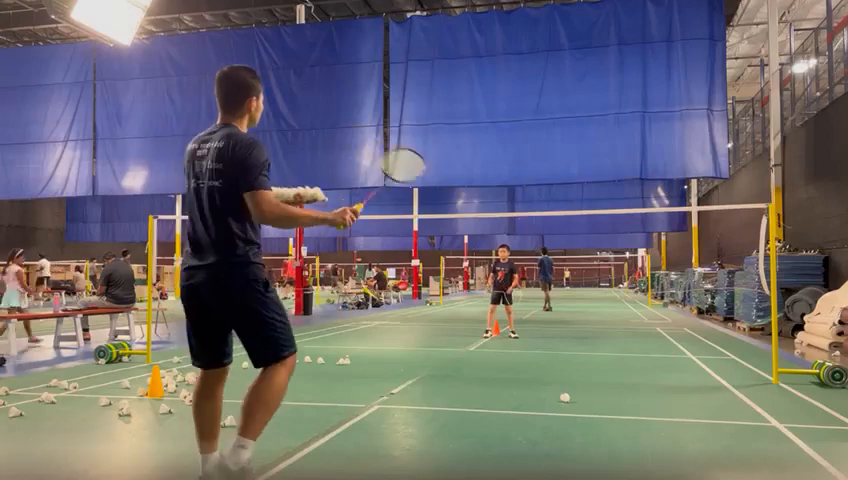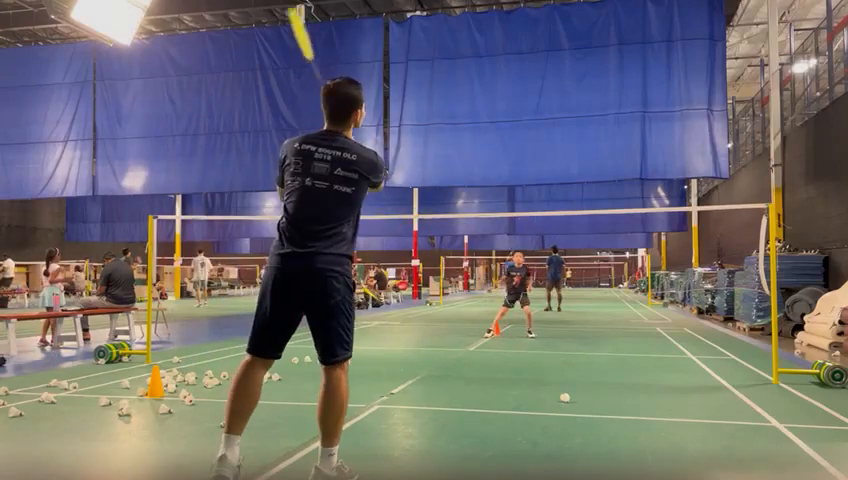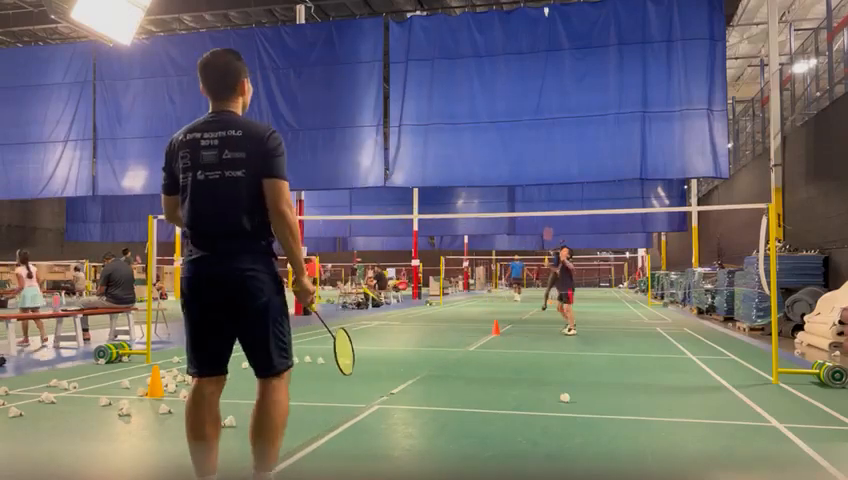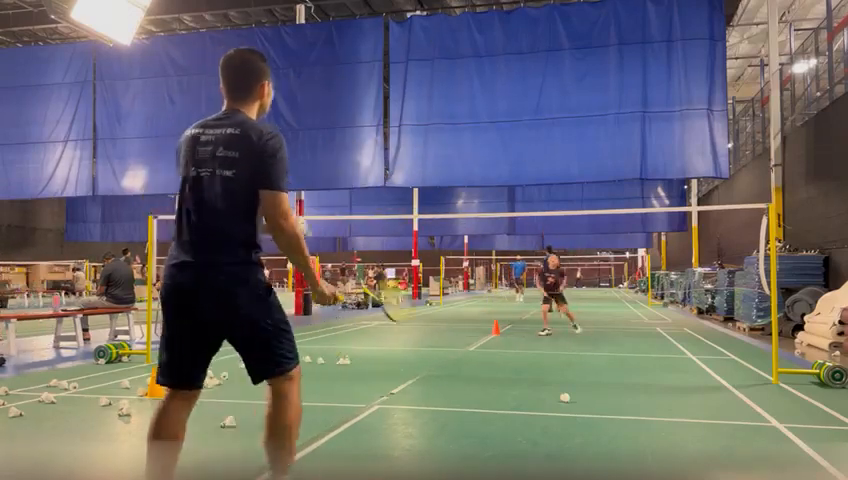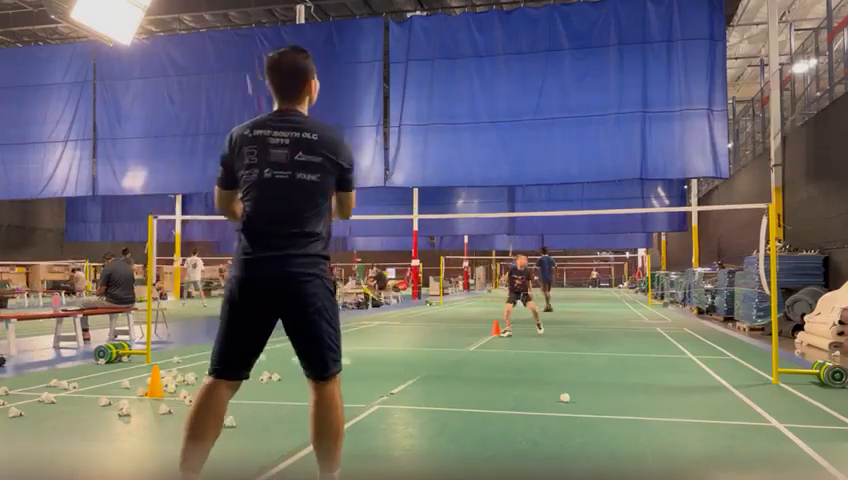
dt=1s
person 1, frame 1
left shoulder: (195, 147)
right shoulder: (246, 146)
right elbow: (263, 212)
left wrist: (286, 199)
right wrist: (327, 218)
left hip: (196, 275)
right hip: (236, 275)
left knee: (211, 371)
right knee: (280, 362)
person 1, frame 2
left shoulder: (292, 148)
right shoulder: (369, 161)
left hip: (283, 265)
right hip: (330, 271)
left knee: (256, 359)
right knee: (335, 367)
person 1, frame 3
left shoulder: (179, 142)
right shoulder: (262, 137)
left elbow: (171, 212)
right elbow: (281, 210)
right wrist: (300, 273)
left hip: (198, 272)
right hip: (250, 271)
left knee: (206, 381)
right knee: (273, 377)
person 1, frame 4
left shoulder: (191, 137)
right shoulder: (264, 139)
right elbow: (280, 222)
right wrist: (316, 282)
left hip: (181, 277)
right hip: (234, 278)
left knee: (179, 393)
right knee: (285, 379)
person 1, frame 5
left shoulder: (239, 137)
right shoulder: (332, 142)
left elbow: (224, 206)
right elbow: (345, 210)
left hip: (250, 272)
right hip: (306, 274)
left knee: (221, 381)
right knee: (325, 382)
